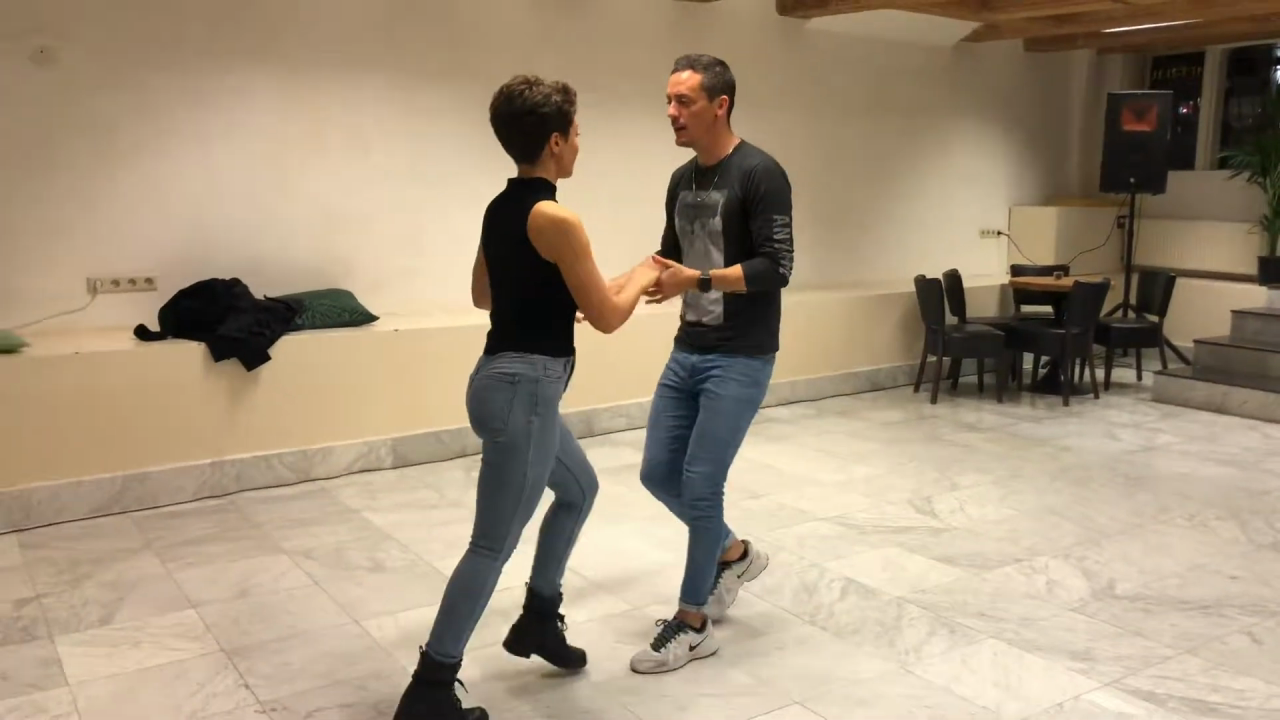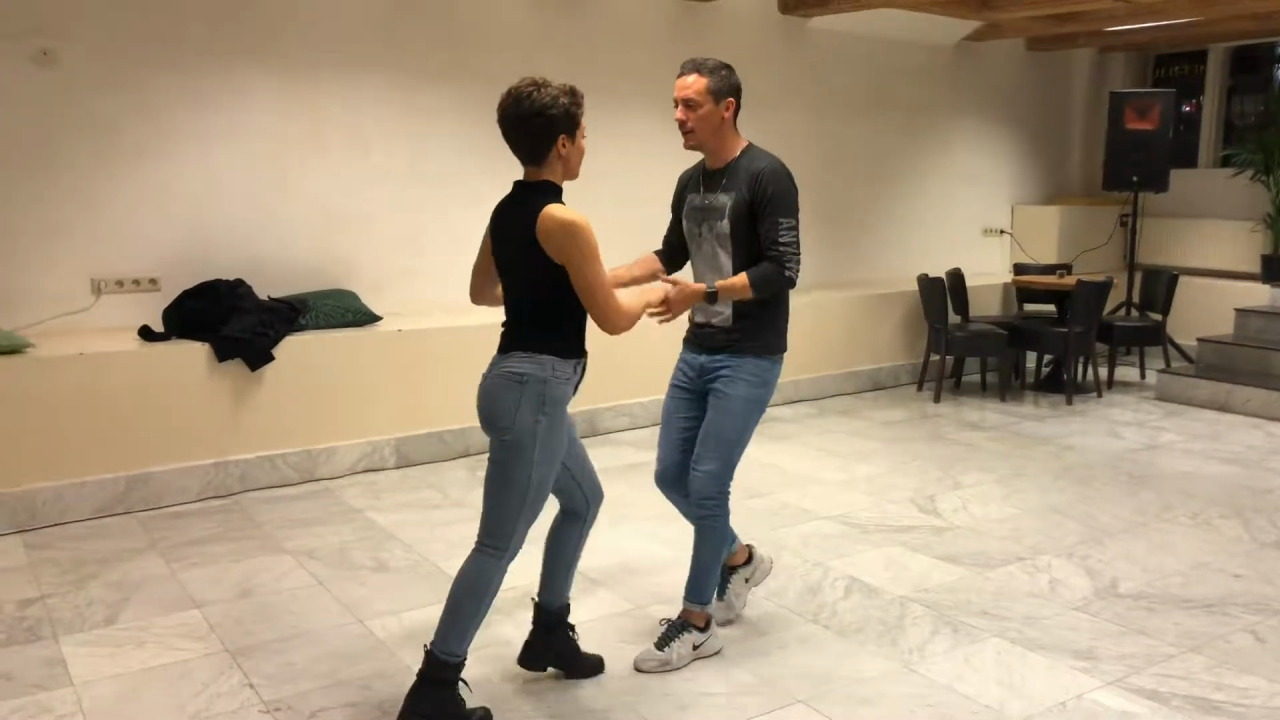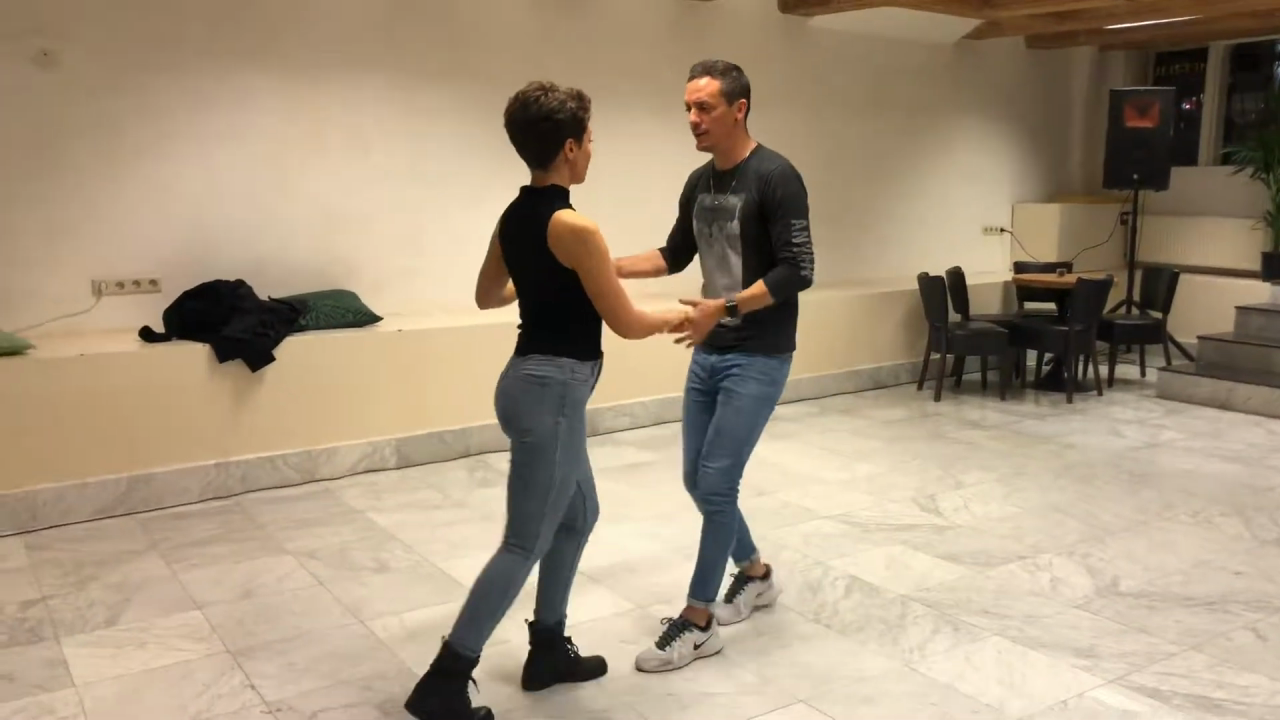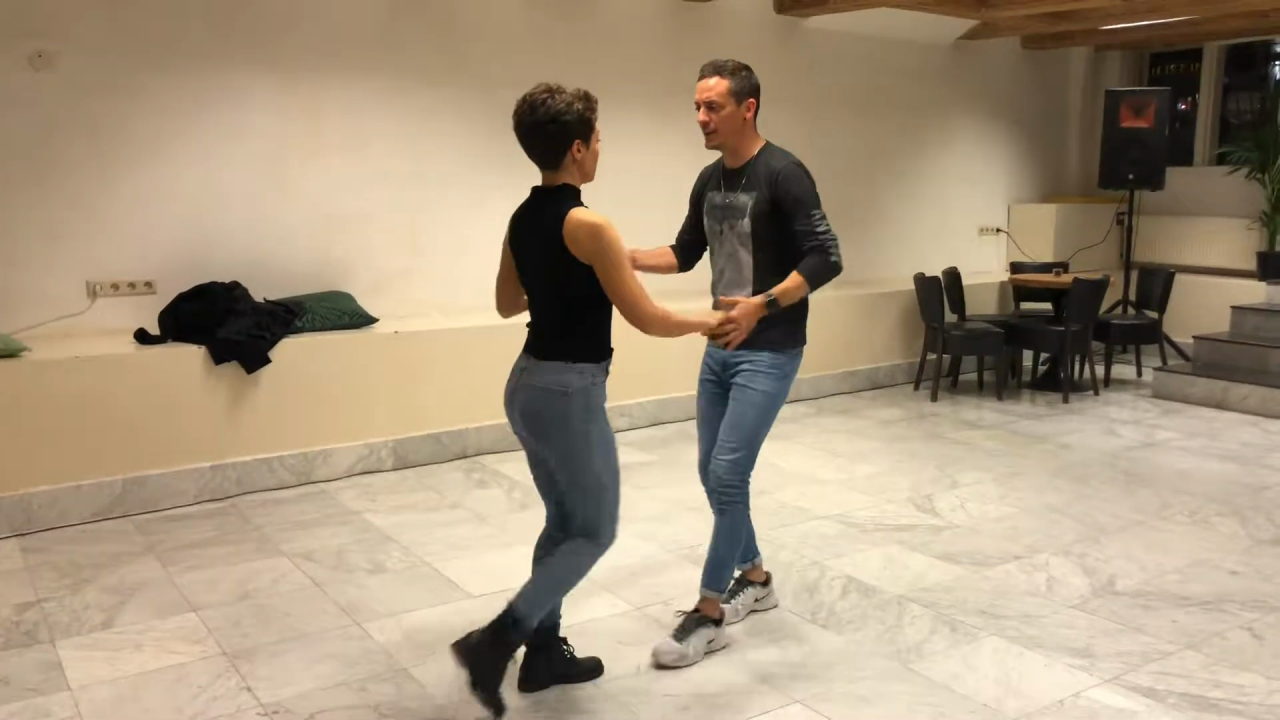
dt=0.1s
person 1, frame 1
left shoulder: (500, 209)
right shoulder: (555, 218)
right elbow: (607, 318)
right wrist: (640, 277)
left hip: (504, 378)
right hip: (523, 389)
left knee: (579, 490)
right knee: (494, 542)
left ankle: (540, 619)
person 1, frame 2
left shoulder: (507, 212)
right shoulder: (563, 222)
left elbow: (481, 292)
right elbow: (612, 319)
right wrist: (651, 296)
left hip: (516, 378)
right hip: (533, 389)
left knee: (584, 500)
right knee: (499, 542)
left ankle: (550, 633)
person 1, frame 3
left shoulder: (514, 216)
right shoulder: (573, 226)
left elbow: (486, 295)
right elbow: (626, 324)
right wrist: (673, 316)
left hip: (530, 380)
right hip: (552, 390)
left knee: (577, 515)
right knee: (525, 542)
left ankle: (548, 648)
person 1, frame 4
left shoulder: (523, 217)
right shoulder: (585, 225)
right elbow: (644, 317)
right wrist: (702, 322)
left hip: (529, 381)
right hip: (569, 391)
left knee: (569, 522)
right knee: (590, 533)
left ankle: (542, 648)
right ankle: (493, 639)
person 2, frame 1
left shoulder: (760, 174)
right shoulder: (681, 181)
left elbow: (777, 269)
left wrist: (697, 280)
left hip: (741, 359)
right hip: (687, 351)
left knee: (701, 485)
right knee: (657, 474)
left ankle: (692, 621)
right ankle: (732, 552)
person 2, frame 2
left shoulder: (766, 176)
right shoulder: (689, 183)
left elbow: (783, 271)
right elbow: (671, 257)
left wrist: (702, 294)
right wrist: (606, 279)
left hip: (749, 360)
right hip: (695, 354)
left knee: (706, 485)
right knee: (671, 478)
left ankle: (696, 622)
right ankle: (740, 559)
person 2, frame 3
left shoulder: (776, 177)
right shoulder: (698, 184)
left elbow: (798, 272)
right elbow: (674, 255)
left wrist: (724, 307)
right wrist: (608, 267)
left hip: (758, 358)
right hip: (707, 354)
left knee: (716, 482)
right knee: (697, 480)
left ankle: (698, 619)
right ankle: (754, 572)
person 2, frame 4
left shoulder: (784, 174)
right shoulder: (708, 180)
left elbow: (825, 259)
right elbow: (684, 254)
left wrist: (763, 305)
right wrist: (626, 257)
left hip: (770, 350)
right hip: (721, 349)
left knee: (726, 472)
right knee: (714, 472)
left ankle: (707, 609)
right ankle: (753, 579)
